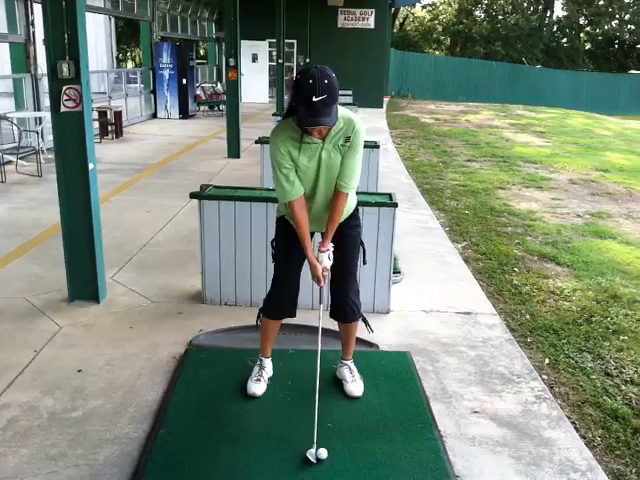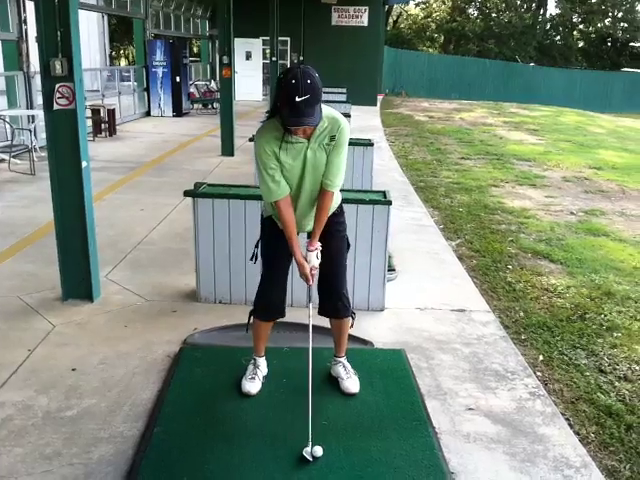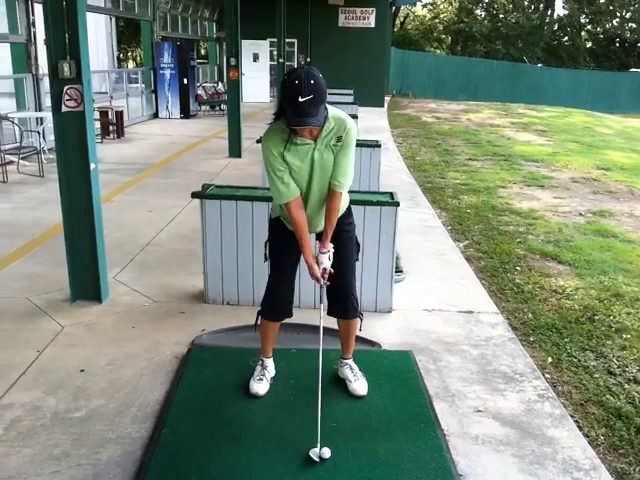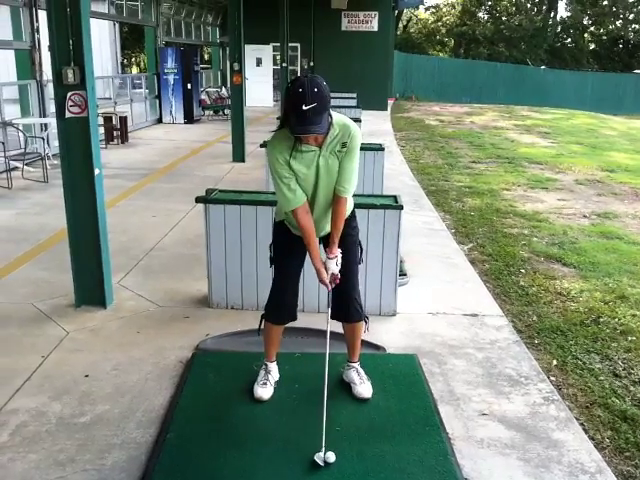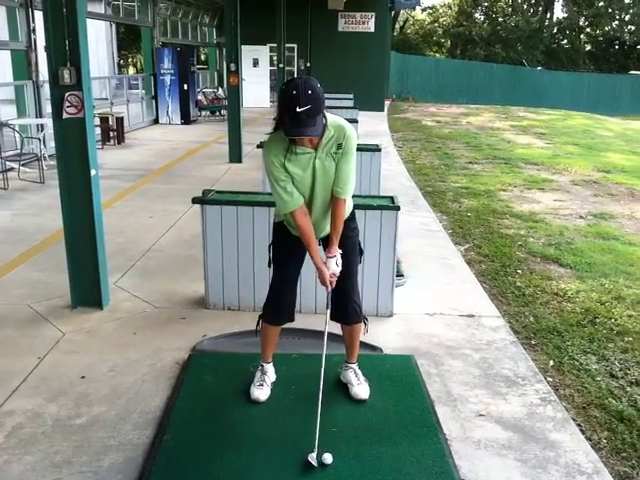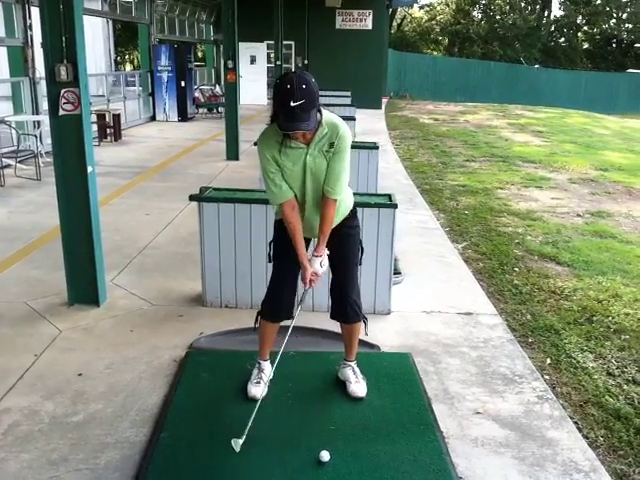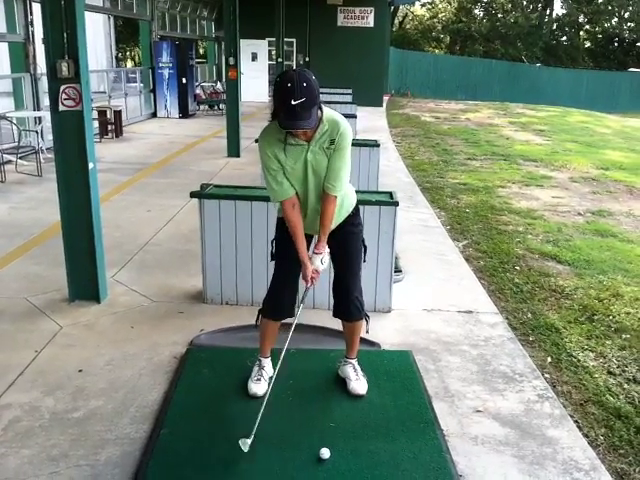
dt=0.3s
person 1, frame 1
left shoulder: (352, 128)
right shoulder: (282, 137)
left elbow: (343, 189)
right elbow: (296, 200)
left wrist: (328, 244)
right wrist: (311, 256)
left hip: (342, 218)
right hip: (294, 219)
left knee: (346, 293)
right knee: (281, 291)
left ankle: (346, 363)
right ankle: (264, 362)
person 1, frame 2
left shoulder: (337, 127)
right shoulder: (266, 138)
left elbow: (328, 189)
right elbow: (281, 200)
left wrist: (314, 242)
right wrist: (297, 254)
left hip: (327, 215)
right hip: (279, 219)
left knee: (336, 291)
right knee: (270, 291)
left ankle: (340, 361)
right ankle: (258, 362)
person 1, frame 3
left shoulder: (344, 127)
right shoulder: (273, 140)
left elbow: (337, 189)
right elbow: (291, 202)
left wrist: (326, 243)
right wrist: (308, 256)
left hip: (335, 216)
right hip: (287, 221)
left knee: (345, 291)
right knee: (277, 292)
left ankle: (347, 362)
right ankle: (266, 362)
person 1, frame 4
left shoulder: (348, 133)
right shoulder: (278, 148)
left elbow: (341, 195)
right elbow: (299, 208)
left wrist: (334, 248)
right wrist: (318, 262)
left hip: (340, 220)
right hip: (291, 225)
left knee: (349, 294)
right knee: (281, 295)
left ankle: (353, 366)
right ankle: (269, 366)
person 1, frame 5
left shoulder: (344, 134)
right shoulder: (274, 150)
left elbow: (340, 196)
right elbow: (297, 210)
left wrist: (334, 249)
right wrist: (318, 263)
left hip: (339, 221)
right hip: (292, 227)
left knee: (349, 296)
right knee: (279, 295)
left ankle: (351, 367)
right ankle: (266, 367)
person 1, frame 6
left shoulder: (338, 132)
right shoulder: (268, 143)
left elbow: (331, 197)
right elbow: (287, 204)
left wrist: (321, 249)
right wrist: (303, 260)
left hip: (340, 219)
right hip: (291, 222)
left knee: (348, 294)
right knee: (278, 293)
left ankle: (349, 365)
right ankle: (263, 364)
person 1, frame 7
left shoulder: (339, 129)
right shoulder: (269, 140)
left elbow: (332, 193)
right elbow: (289, 202)
left wrist: (322, 247)
right wrist: (304, 258)
left hip: (342, 215)
right hip: (294, 220)
left knee: (350, 292)
right knee: (280, 291)
left ankle: (350, 362)
right ankle: (263, 362)
